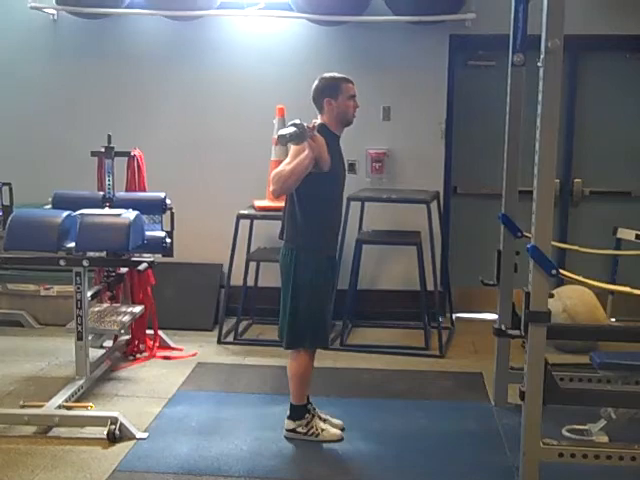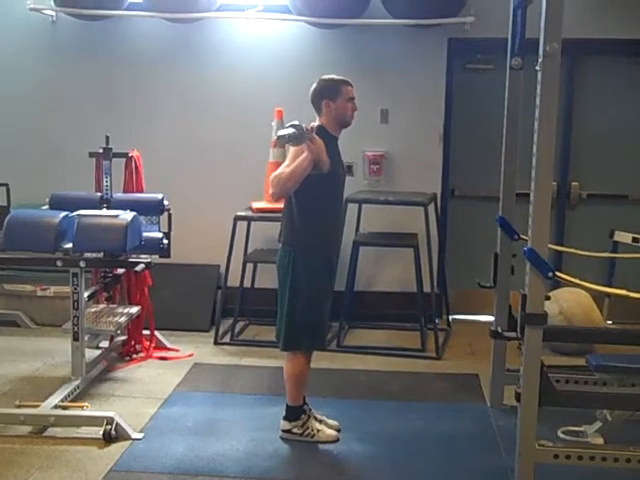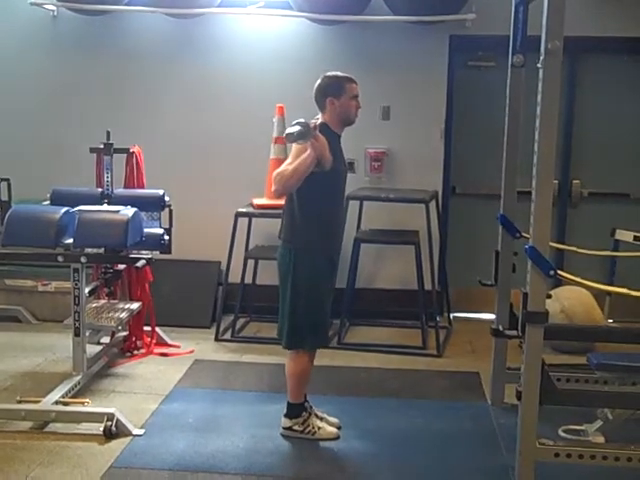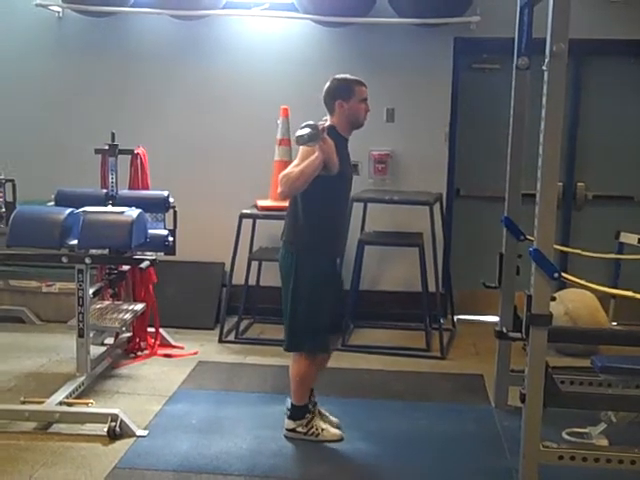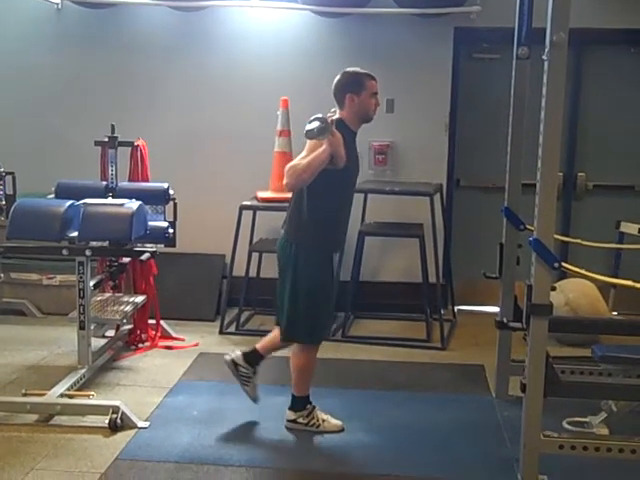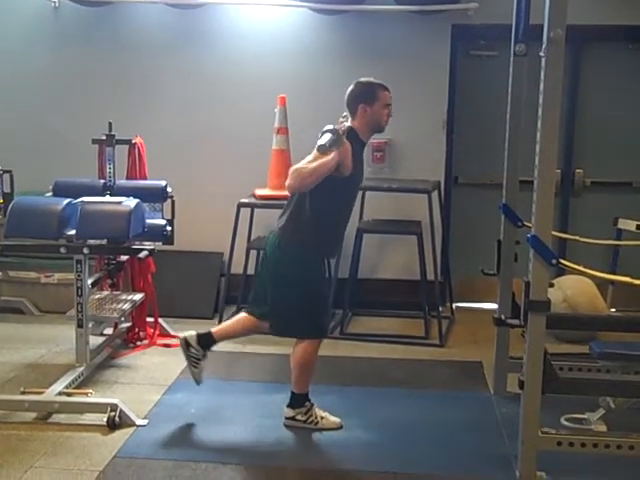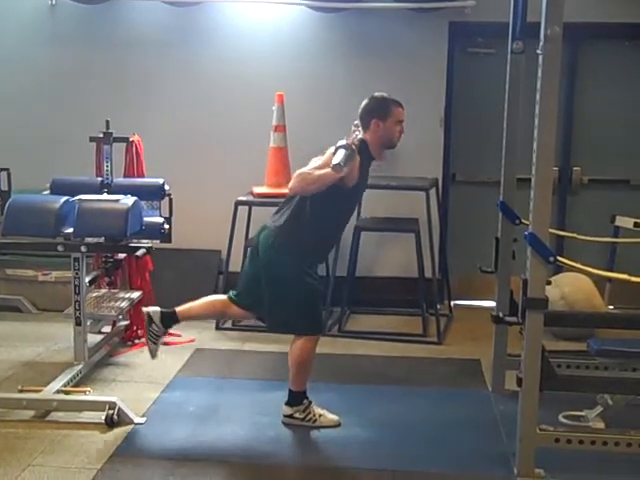
dt=0.4s
person 1, frame 1
left shoulder: (331, 141)
right shoulder: (315, 140)
right elbow: (278, 186)
right wrist: (310, 153)
left hip: (319, 251)
right hip: (304, 253)
left knee: (311, 338)
right knee: (302, 340)
left ankle: (305, 409)
right ankle: (297, 419)
person 1, frame 2
left shoulder: (330, 143)
right shoulder: (314, 142)
right elbow: (277, 188)
right wrist: (308, 156)
left hip: (318, 253)
right hip: (302, 254)
left knee: (309, 339)
right knee: (299, 341)
left ankle: (300, 409)
right ankle: (293, 420)
person 1, frame 3
left shoulder: (331, 140)
right shoulder: (317, 140)
right elbow: (280, 186)
right wrist: (312, 153)
left hip: (318, 251)
right hip: (303, 253)
left knee: (311, 336)
right knee: (302, 339)
left ankle: (301, 406)
right ankle: (294, 417)
person 1, frame 4
left shoulder: (338, 143)
right shoulder: (323, 143)
right elbow: (285, 188)
right wrist: (319, 156)
left hip: (322, 254)
right hip: (305, 255)
left knee: (328, 334)
right knee: (308, 341)
left ankle: (305, 402)
right ankle: (298, 419)
person 1, frame 5
left shoulder: (346, 136)
right shoulder: (332, 137)
right elbow: (292, 179)
right wrist: (326, 149)
left hip: (315, 245)
right hip: (305, 246)
left knee: (306, 326)
right knee: (308, 332)
left ankle: (248, 360)
right ankle: (299, 411)
person 1, frame 6
left shoulder: (351, 144)
right shoulder: (342, 146)
right elbow: (294, 182)
right wrist: (334, 158)
left hip: (295, 244)
right hip: (298, 248)
left knee: (268, 316)
right knee: (311, 330)
left ankle: (201, 341)
right ankle: (298, 408)
person 1, frame 7
left shoulder: (358, 155)
right shoulder: (351, 157)
left elbow: (315, 168)
right elbow: (297, 184)
right wrist: (339, 172)
left hip: (279, 242)
right hip: (288, 249)
left knee: (241, 306)
right knee: (308, 329)
left ankle: (164, 317)
right ankle: (296, 406)
